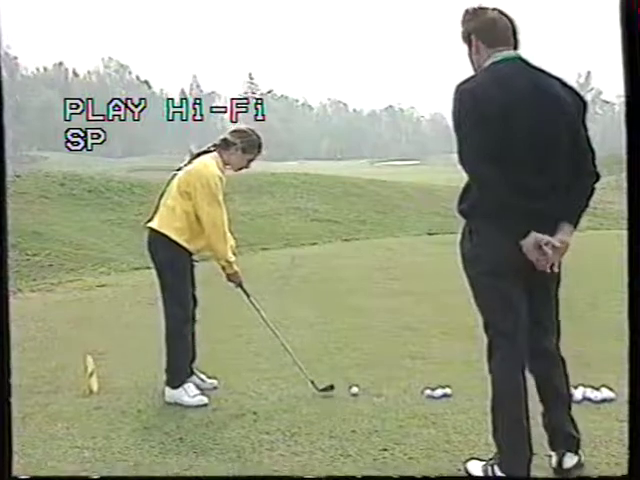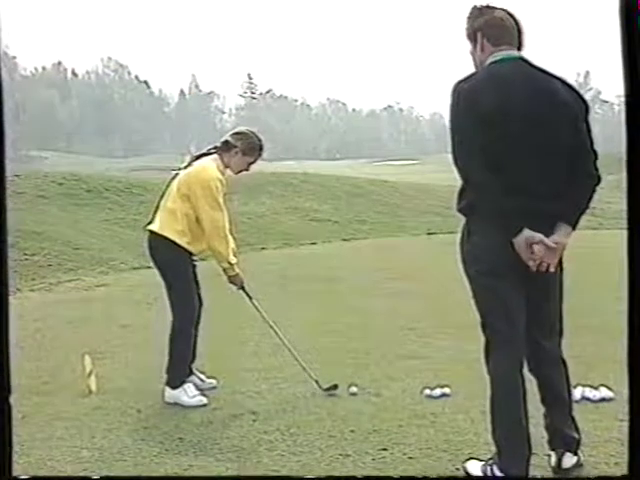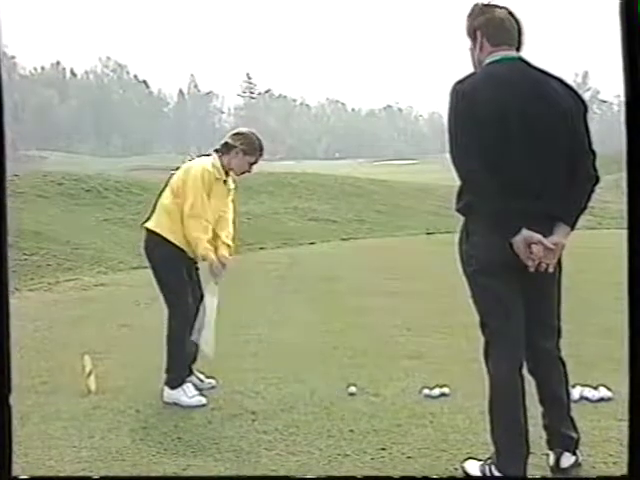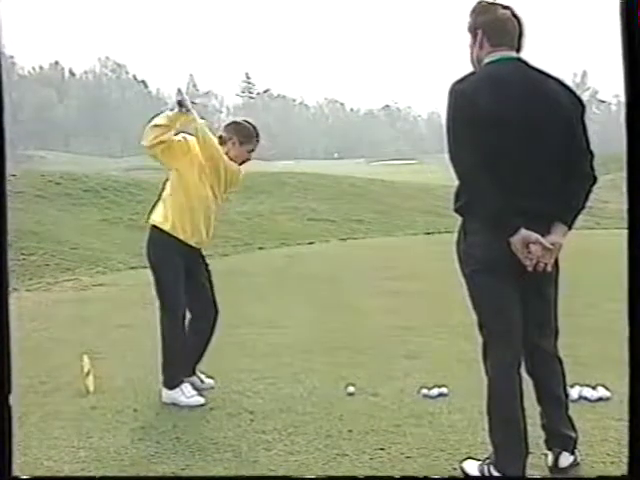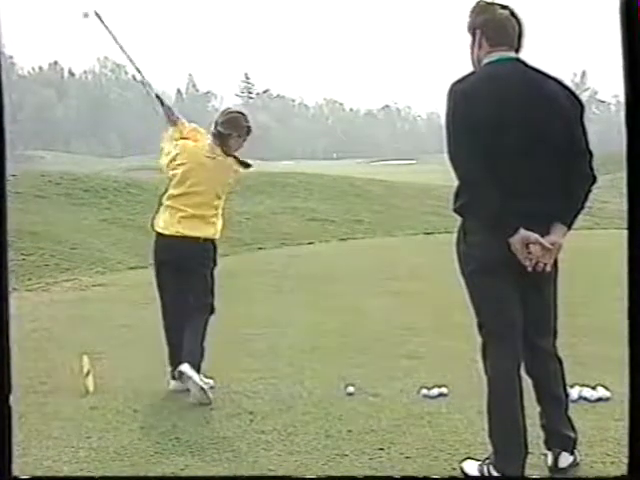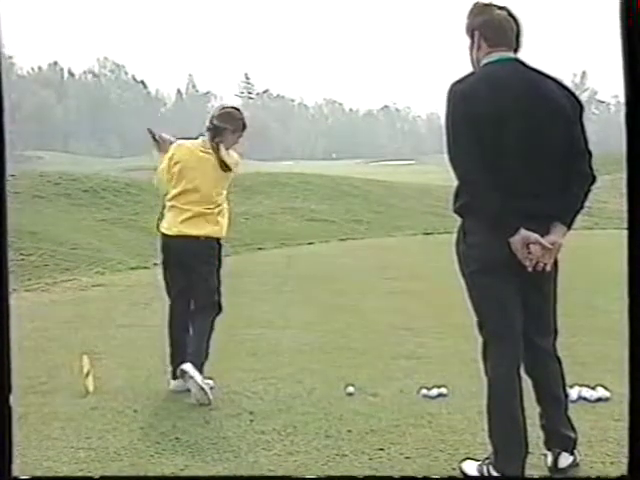
dt=0.7s
person 1, frame 1
left shoulder: (474, 91)
right shoulder: (561, 91)
left elbow: (481, 170)
right elbow: (586, 168)
left wrist: (521, 233)
right wrist: (564, 226)
left hip: (494, 237)
right hip: (547, 237)
left knee: (508, 349)
right knee: (545, 343)
person 1, frame 2
left shoulder: (472, 91)
right shoulder: (563, 92)
left elbow: (473, 171)
right elbow: (587, 170)
left wrist: (515, 232)
right wrist: (561, 228)
left hip: (492, 236)
right hip: (546, 236)
left knee: (505, 349)
right knee: (546, 343)
person 1, frame 3
left shoulder: (470, 91)
right shoulder: (561, 92)
left elbow: (472, 172)
right elbow: (585, 171)
left wrist: (512, 231)
right wrist: (560, 228)
left hip: (491, 237)
right hip: (545, 235)
left knee: (505, 349)
right knee: (545, 343)
person 1, frame 4
left shoulder: (468, 91)
right shoulder: (559, 92)
left elbow: (471, 171)
right elbow: (582, 170)
left wrist: (511, 231)
right wrist: (557, 228)
left hip: (488, 236)
right hip: (543, 235)
left knee: (503, 349)
right knee: (542, 343)
person 1, frame 5
left shoulder: (467, 91)
right shoulder: (558, 93)
left elbow: (470, 173)
right elbow: (582, 171)
left wrist: (510, 231)
right wrist: (556, 228)
left hip: (488, 237)
right hip: (542, 236)
left knee: (502, 349)
right knee: (542, 343)
person 1, frame 6
left shoulder: (467, 92)
right shoulder: (557, 93)
left elbow: (470, 173)
right elbow: (581, 170)
left wrist: (510, 231)
right wrist: (556, 228)
left hip: (488, 236)
right hip: (542, 236)
left knee: (502, 348)
right knee: (541, 343)
person 2, frame 1
left shoulder: (209, 167)
right shoulder: (207, 172)
left elbow: (217, 221)
right elbow: (213, 225)
left wrist: (229, 255)
right wrist: (229, 265)
left hip: (177, 242)
right hip: (169, 242)
left knee: (187, 309)
right knee: (179, 312)
left ankle: (186, 372)
right ankle: (176, 385)
person 2, frame 2
left shoulder: (211, 170)
right shoulder: (207, 175)
left elbow: (219, 223)
right elbow: (214, 228)
left wrist: (231, 260)
right wrist: (230, 266)
left hip: (178, 244)
right hip: (169, 244)
left knee: (193, 308)
right knee: (186, 311)
left ankle: (185, 372)
right ankle: (175, 385)
person 2, frame 3
left shoulder: (227, 182)
right shoulder: (201, 170)
left elbow: (224, 220)
right elbow: (194, 217)
left wrist: (223, 254)
right wrist: (206, 254)
left hip: (181, 247)
right hip: (164, 243)
left knee: (193, 307)
right knee: (182, 311)
left ankle: (184, 371)
right ankle: (174, 385)
person 2, frame 4
left shoulder: (231, 173)
right shoulder: (189, 149)
left elbow: (214, 160)
right elbow: (152, 139)
left wrist: (194, 119)
right wrist: (178, 115)
left hip: (191, 246)
right hip: (166, 241)
left knee: (206, 311)
right knee: (174, 313)
left ankle: (187, 370)
right ankle: (172, 385)
person 2, frame 5
left shoulder: (182, 150)
right shoulder: (232, 168)
left elbow: (168, 159)
left wrist: (174, 128)
right wrist: (183, 127)
left hip: (166, 241)
right hip: (198, 245)
left knee: (173, 308)
right knee: (199, 309)
left ankle: (179, 372)
right ankle: (189, 366)
person 2, frame 6
left shoulder: (179, 151)
right shoulder: (231, 162)
left elbow: (166, 181)
left hip: (172, 239)
right hip: (204, 242)
left knee: (179, 305)
right knee: (206, 308)
left ankle: (179, 372)
right ankle: (193, 365)
